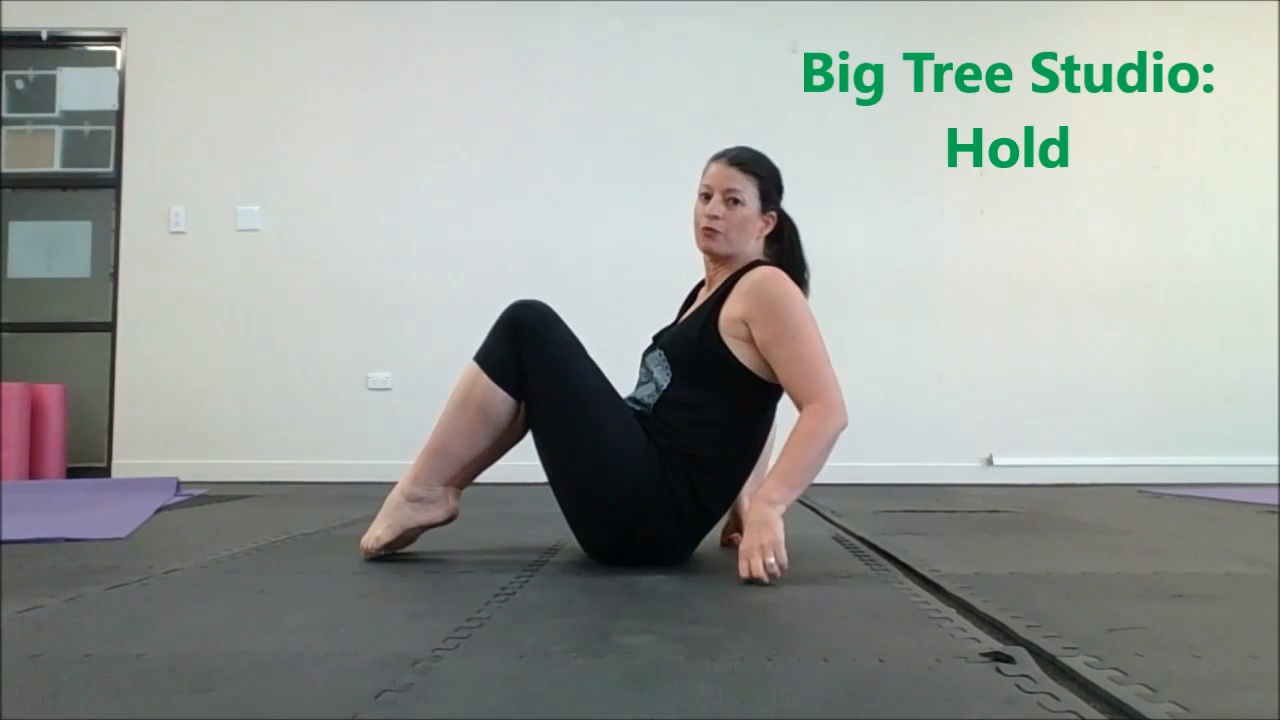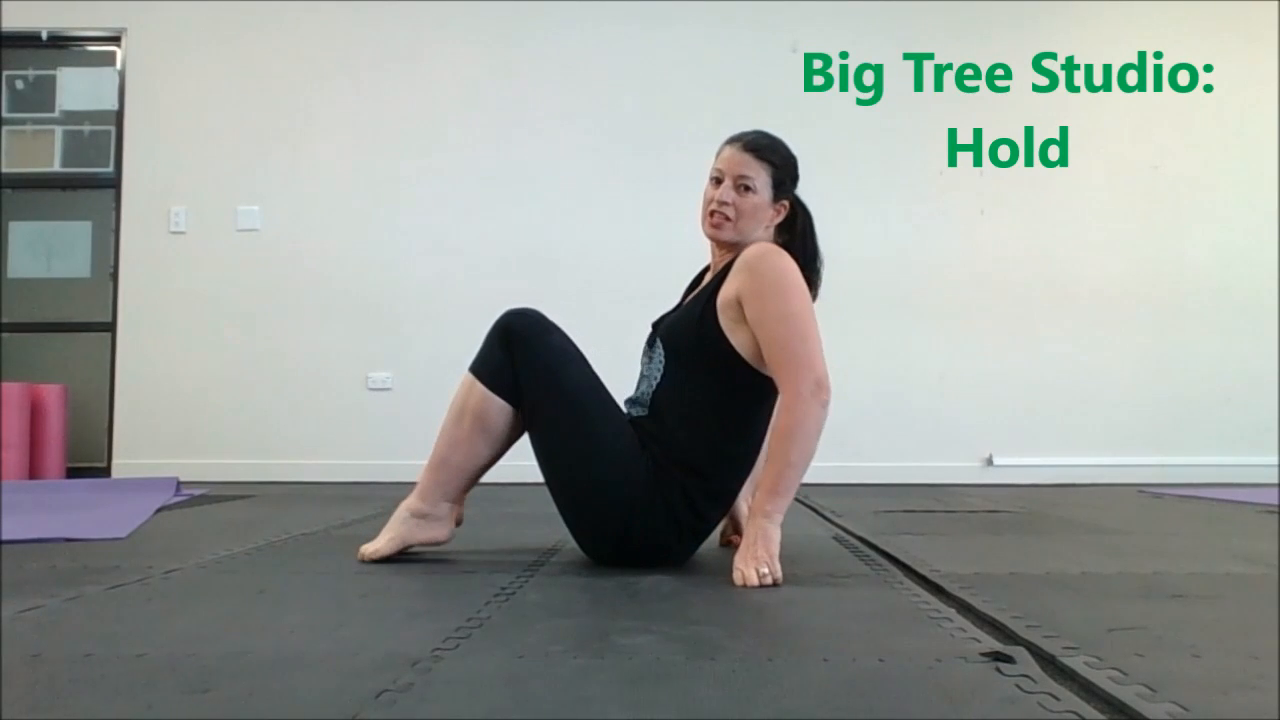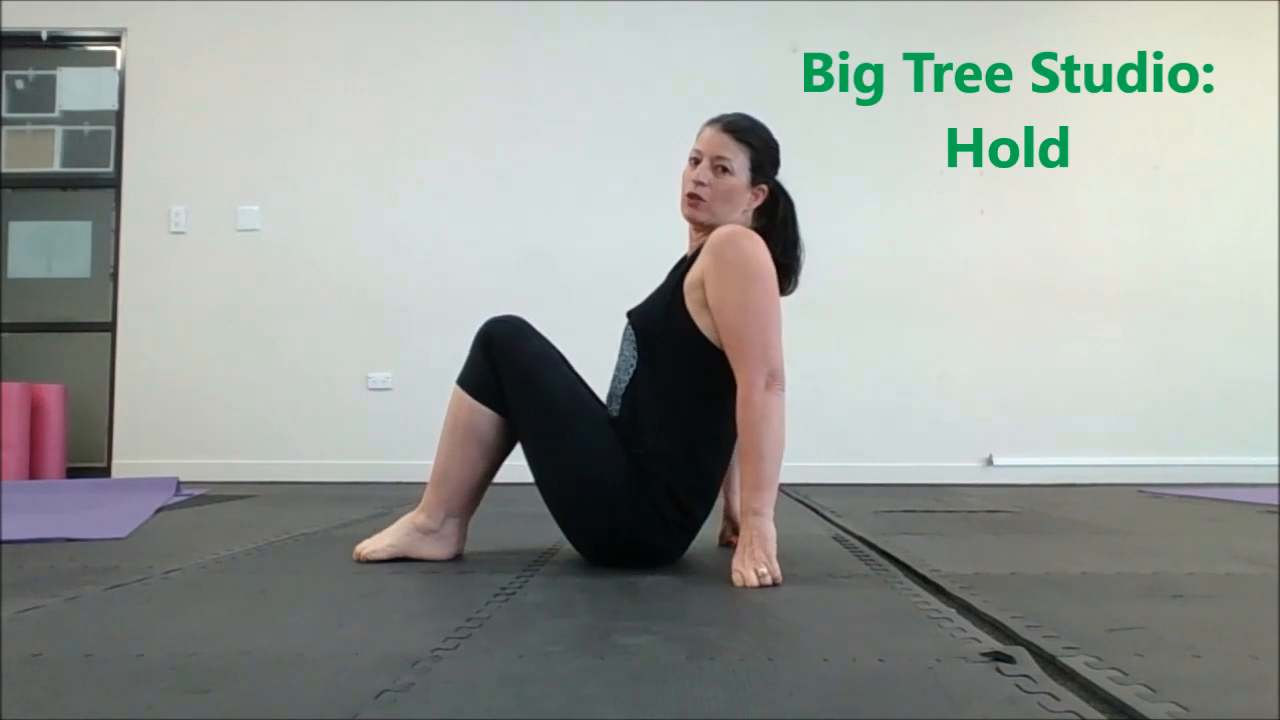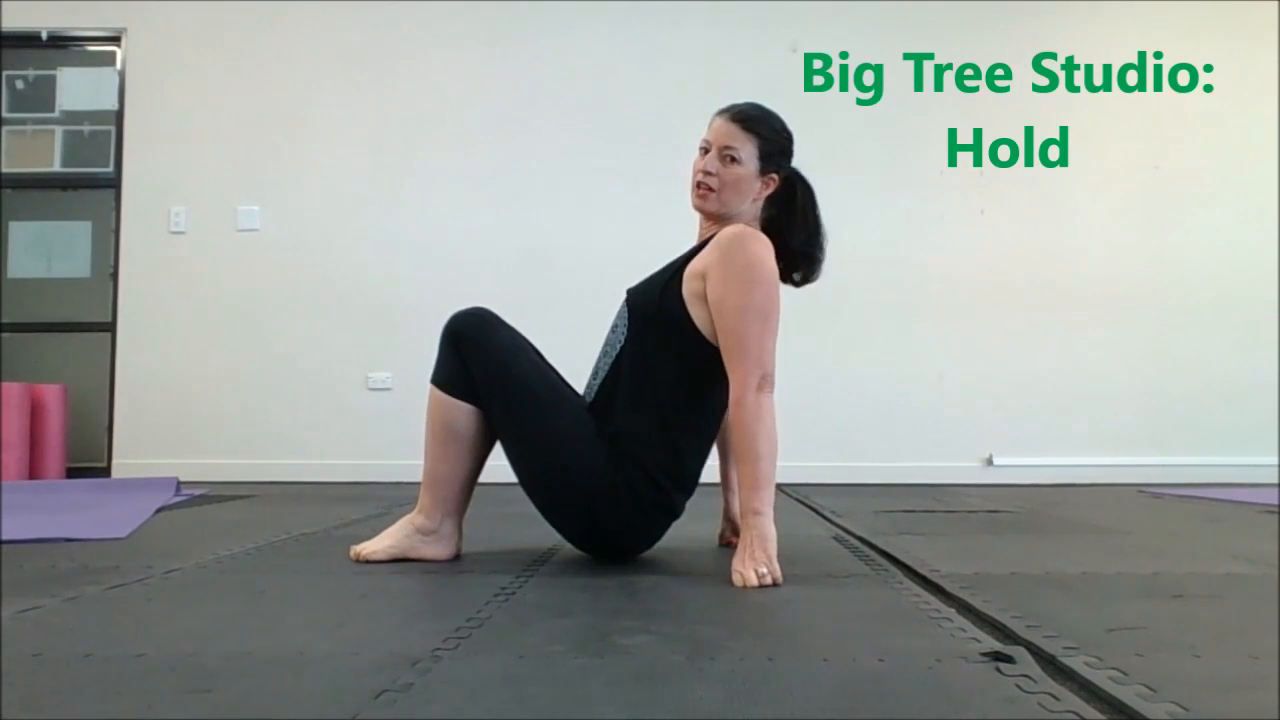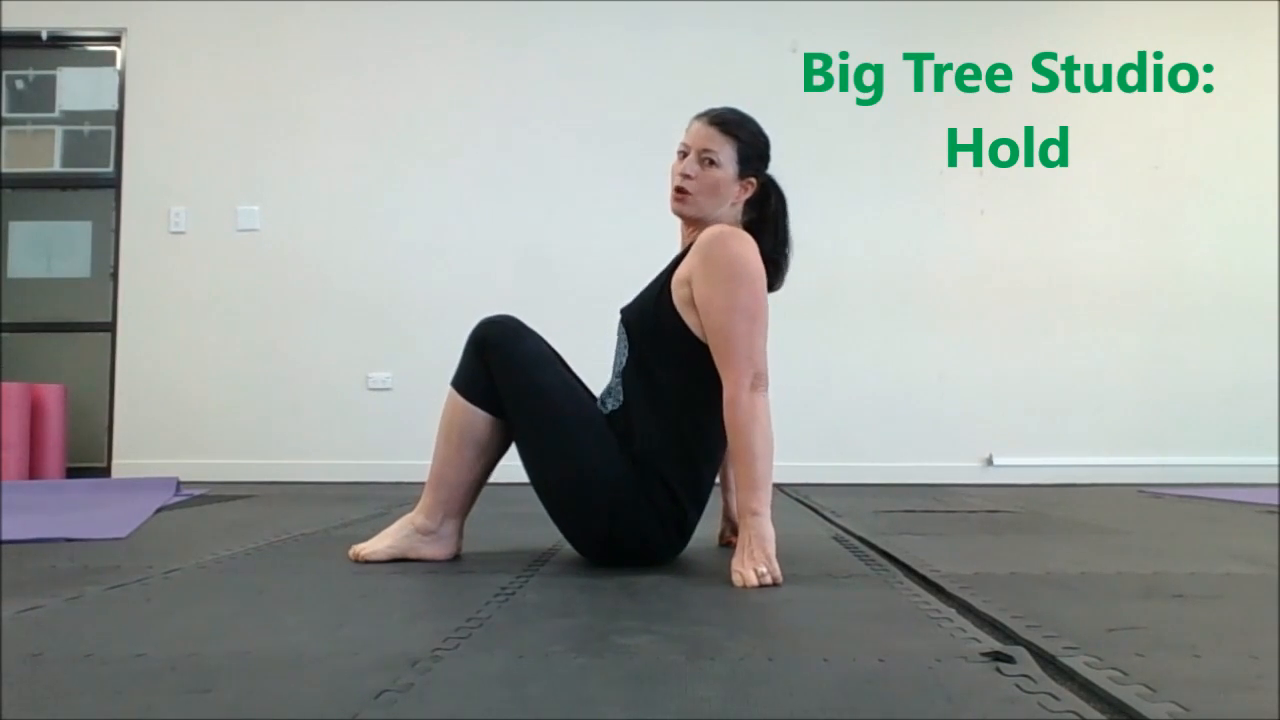
dt=0.4s
person 1, frame 1
left shoulder: (766, 290)
right shoulder: (708, 293)
left elbow: (827, 410)
right elbow: (739, 405)
left wrist: (767, 509)
right wrist: (742, 505)
left hip: (648, 512)
right hip: (639, 505)
left knee: (527, 327)
left ankle: (422, 493)
right ankle: (437, 490)
person 1, frame 2
left shoulder: (766, 268)
right shoulder: (716, 277)
left elbow: (809, 392)
right elbow: (740, 396)
left wrist: (765, 522)
right wrist: (737, 503)
left hip: (646, 516)
right hip: (645, 509)
left knee: (522, 336)
right knee: (530, 355)
left ankle: (429, 509)
right ankle: (436, 501)
person 1, frame 3
left shoulder: (736, 249)
right shoulder: (702, 259)
left elbow: (763, 385)
right elbow: (718, 395)
left wrist: (758, 524)
right wrist: (733, 506)
left hip: (639, 514)
right hip: (638, 505)
left knee: (504, 343)
right knee: (508, 347)
left ankle: (435, 526)
right ankle: (442, 521)
person 1, frame 4
left shoulder: (742, 251)
right shoulder: (714, 255)
left elbow: (753, 388)
right elbow: (724, 393)
left wrist: (759, 526)
right wrist: (733, 508)
left hip: (615, 500)
right hip: (621, 495)
left knee: (471, 334)
right knee: (478, 338)
left ankle: (432, 528)
right ankle: (436, 524)
person 1, frame 5
left shoulder: (725, 248)
right shoulder: (701, 257)
left elbow: (748, 387)
right elbow: (712, 395)
left wrist: (755, 525)
right wrist: (733, 509)
left hip: (635, 513)
right hip: (637, 506)
left knee: (499, 343)
right knee: (503, 346)
left ankle: (432, 528)
right ankle: (438, 524)
